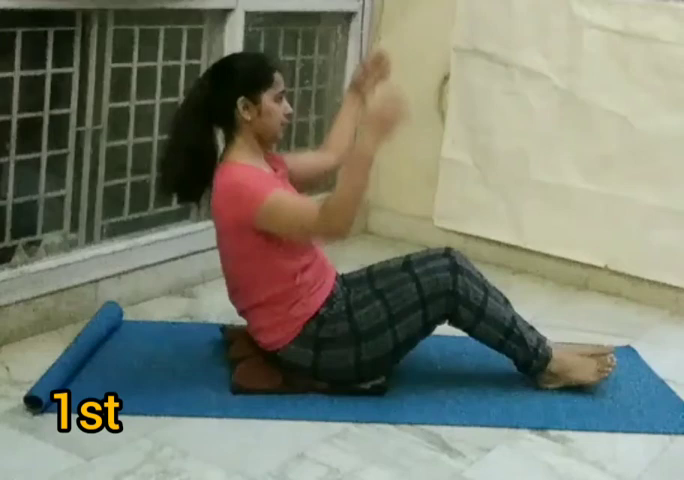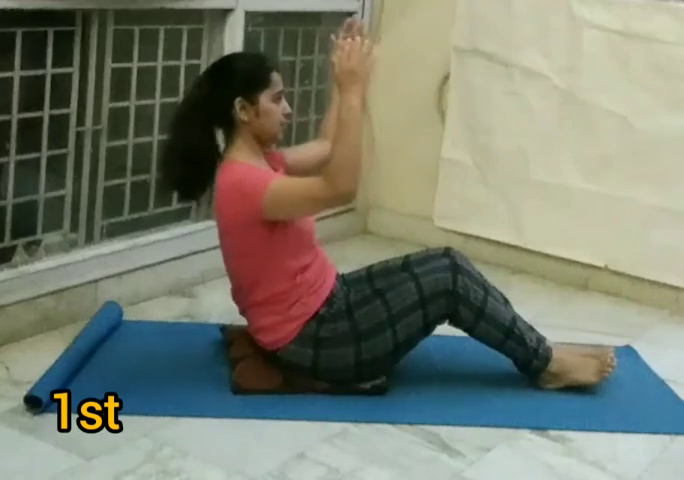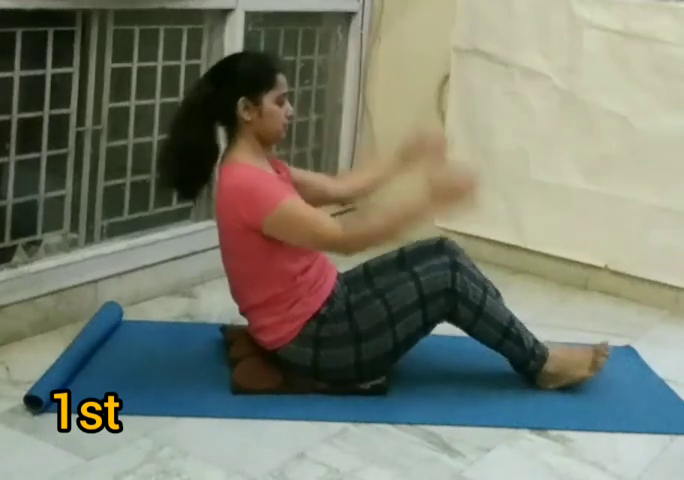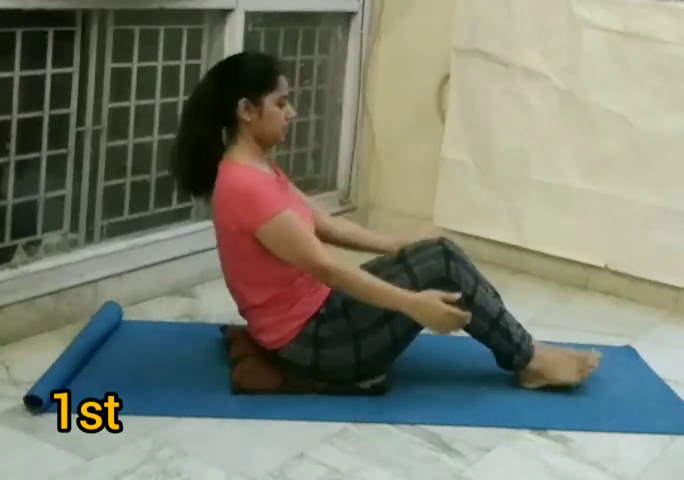
dt=0.5s
person 1, frame 1
left shoulder: (258, 164)
right shoulder: (240, 184)
left elbow: (329, 157)
right elbow: (333, 223)
left wrist: (356, 95)
right wrist: (372, 137)
left hip: (324, 303)
right hip: (310, 339)
left knee: (445, 261)
right knee: (446, 277)
left ankle: (538, 351)
right ankle: (545, 363)
person 1, frame 2
left shoulder: (258, 162)
right shoulder: (243, 183)
left elbow: (325, 149)
right elbow: (339, 188)
left wrist: (345, 84)
right wrist: (352, 95)
left hip: (324, 304)
right hip: (311, 339)
left knee: (445, 261)
right knee: (447, 277)
left ankle: (537, 349)
right ankle: (545, 363)
person 1, frame 3
left shoulder: (259, 167)
right shoulder: (247, 184)
left elbow: (335, 188)
right elbow: (344, 237)
left wrist: (399, 160)
right wrist: (428, 199)
left hip: (323, 304)
right hip: (311, 339)
left knee: (441, 255)
right knee: (447, 277)
left ankle: (529, 350)
right ankle: (541, 365)
person 1, frame 4
left shoulder: (258, 170)
right shoulder: (245, 187)
left elbow: (325, 225)
right elbow: (323, 267)
left wrist: (400, 248)
right wrist: (413, 304)
left hip: (318, 312)
right hip: (310, 341)
left knee: (438, 252)
right knee: (442, 265)
left ankle: (519, 350)
right ankle: (527, 361)
